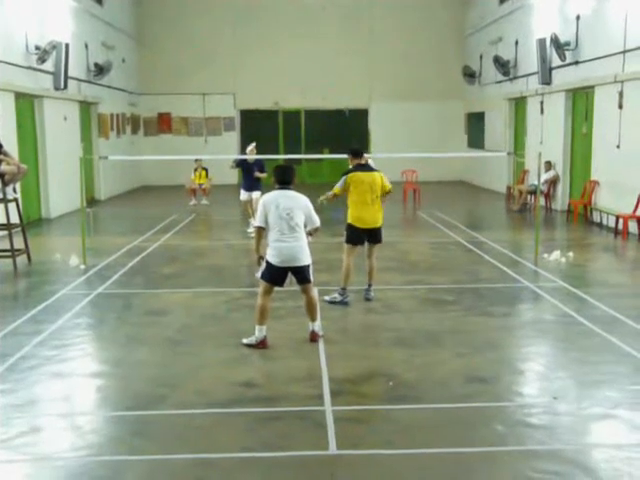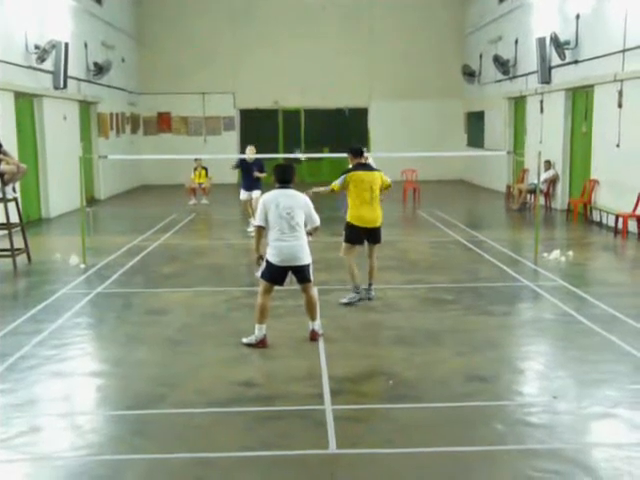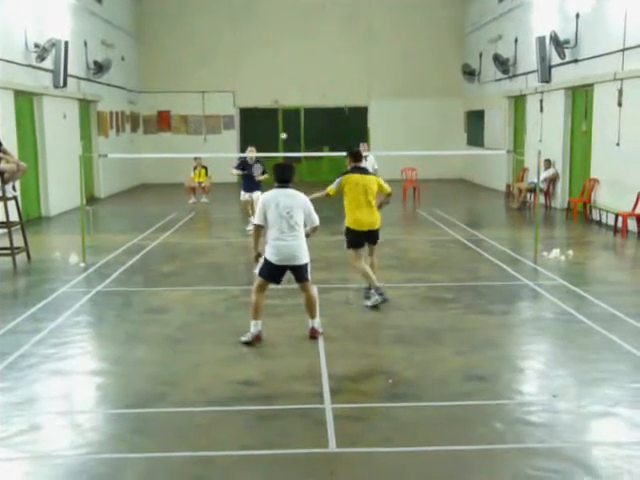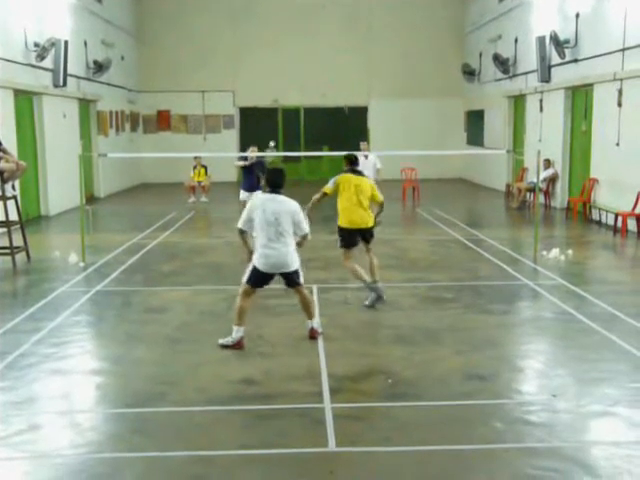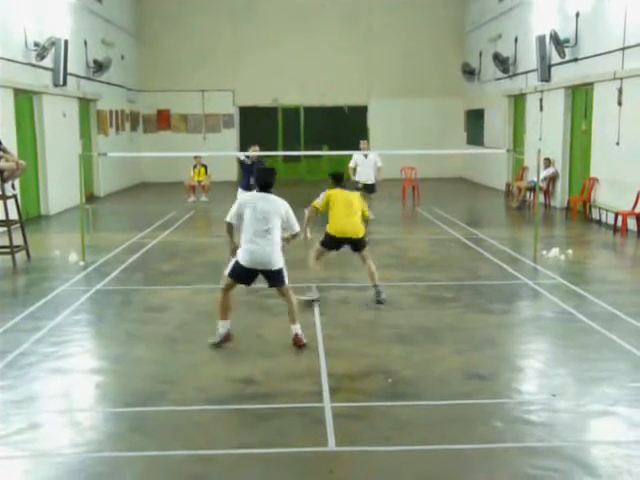
dt=0.2s
person 1, frame 1
left shoulder: (267, 199)
right shoulder: (302, 199)
left elbow: (260, 228)
right elbow: (315, 227)
left wrist: (257, 251)
left hip: (276, 254)
right hip: (300, 253)
left knee: (264, 293)
right knee: (308, 290)
left ankle: (260, 336)
right ankle: (315, 330)
person 1, frame 2
left shoulder: (267, 198)
right shoulder: (302, 198)
left elbow: (260, 227)
right elbow: (315, 226)
left wrist: (257, 250)
left hip: (276, 253)
right hip: (300, 252)
left knee: (264, 292)
right knee: (308, 289)
left ankle: (259, 336)
right ankle: (315, 329)
person 1, frame 3
left shoulder: (266, 197)
right shoulder: (302, 199)
left elbow: (258, 226)
right elbow: (314, 226)
left wrist: (256, 248)
left hip: (274, 252)
right hip: (298, 252)
left knee: (258, 289)
right knee: (307, 289)
left ankle: (255, 332)
right ankle: (314, 327)
person 1, frame 4
left shoulder: (255, 202)
right shoulder: (292, 205)
left elbow: (241, 229)
right elbow: (304, 234)
left wrist: (247, 247)
right wrist: (298, 243)
left hip: (263, 259)
right hip: (287, 259)
left knee: (244, 295)
right knee: (301, 291)
left ankle: (237, 337)
right ankle: (313, 327)
person 1, frame 5
left shoulder: (245, 199)
right shoulder: (282, 204)
left elbow: (229, 223)
right elbow: (295, 233)
left wrist: (232, 242)
right wrist: (284, 238)
left hip: (248, 256)
right hip: (272, 258)
left knee: (226, 289)
right knee: (287, 294)
left ankle: (223, 331)
right ankle: (297, 335)
person 2, frame 1
left shoulder: (350, 175)
right shoulder: (377, 174)
left elbow: (334, 194)
right elbow: (388, 190)
left wrist: (323, 198)
left hip: (357, 221)
right hip: (375, 221)
left knee: (347, 256)
right knee: (371, 256)
left ankle: (342, 293)
right ankle: (369, 290)
person 2, frame 2
left shoulder: (350, 174)
right shoulder: (377, 173)
left elbow: (331, 189)
right elbow: (388, 185)
left wrist: (314, 190)
left hip: (356, 220)
right hip: (375, 220)
left knee: (347, 254)
right knee: (371, 255)
left ankle: (357, 290)
right ankle: (369, 289)
person 2, frame 3
left shoulder: (345, 178)
right shoulder: (374, 178)
left elbow: (325, 194)
right elbow: (389, 193)
left wrist: (309, 198)
left hip: (355, 224)
right hip: (373, 223)
left knee: (357, 261)
right knee: (371, 255)
left ankle: (379, 292)
right ankle: (370, 289)
person 2, frame 4
left shoulder: (340, 178)
right shoulder: (369, 181)
left elbow: (321, 195)
right elbow: (381, 204)
left wrist: (307, 210)
right wrist: (374, 218)
left hip: (347, 223)
right hip: (366, 222)
left knee: (348, 261)
right knee: (370, 251)
left ankle: (373, 288)
right ankle: (376, 286)
person 2, frame 5
left shoulder: (329, 193)
right shoulder: (357, 196)
left elbow: (312, 210)
right elbow: (366, 218)
left wrist: (305, 230)
left hip: (336, 231)
right hip: (356, 231)
left knee: (314, 256)
right knee: (367, 259)
right ankle: (378, 291)
